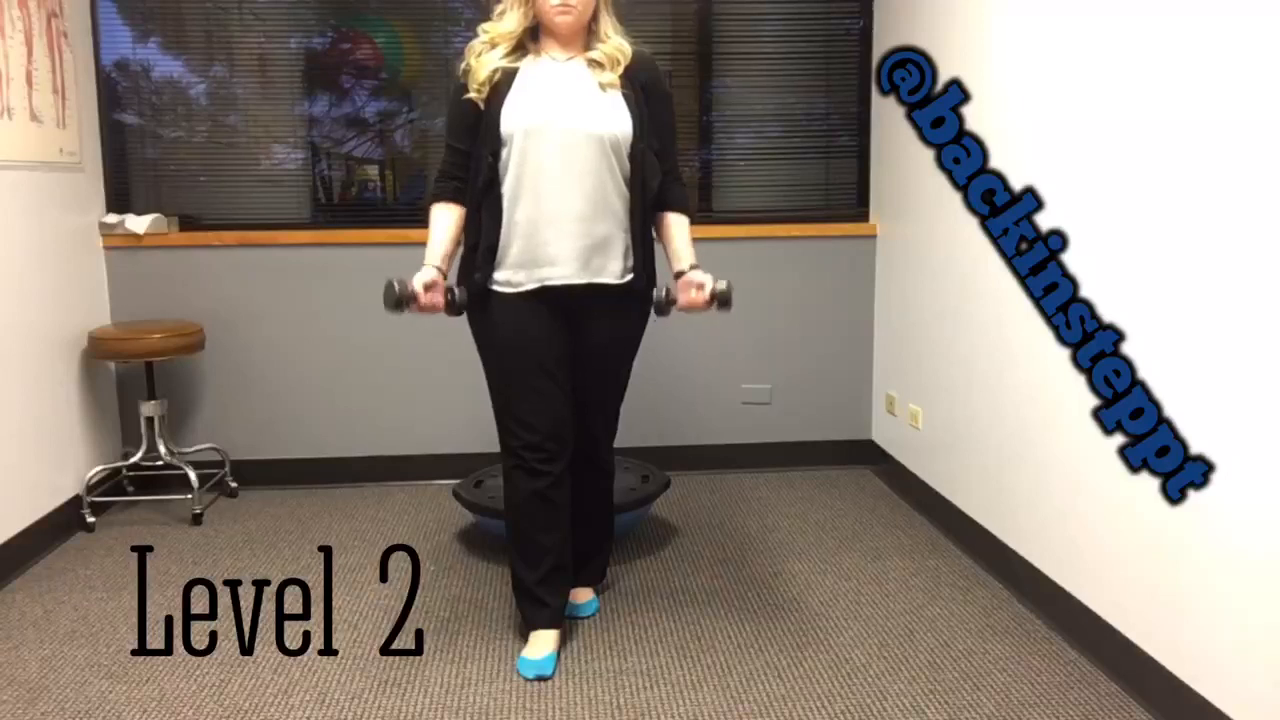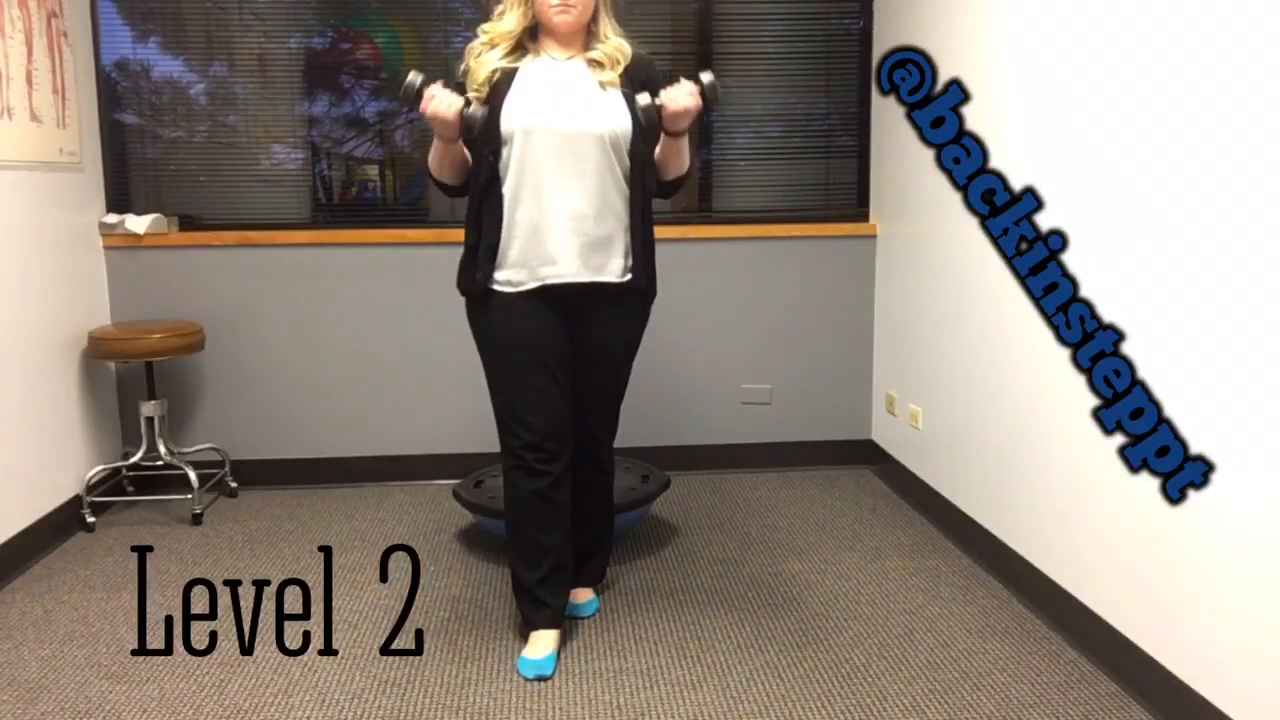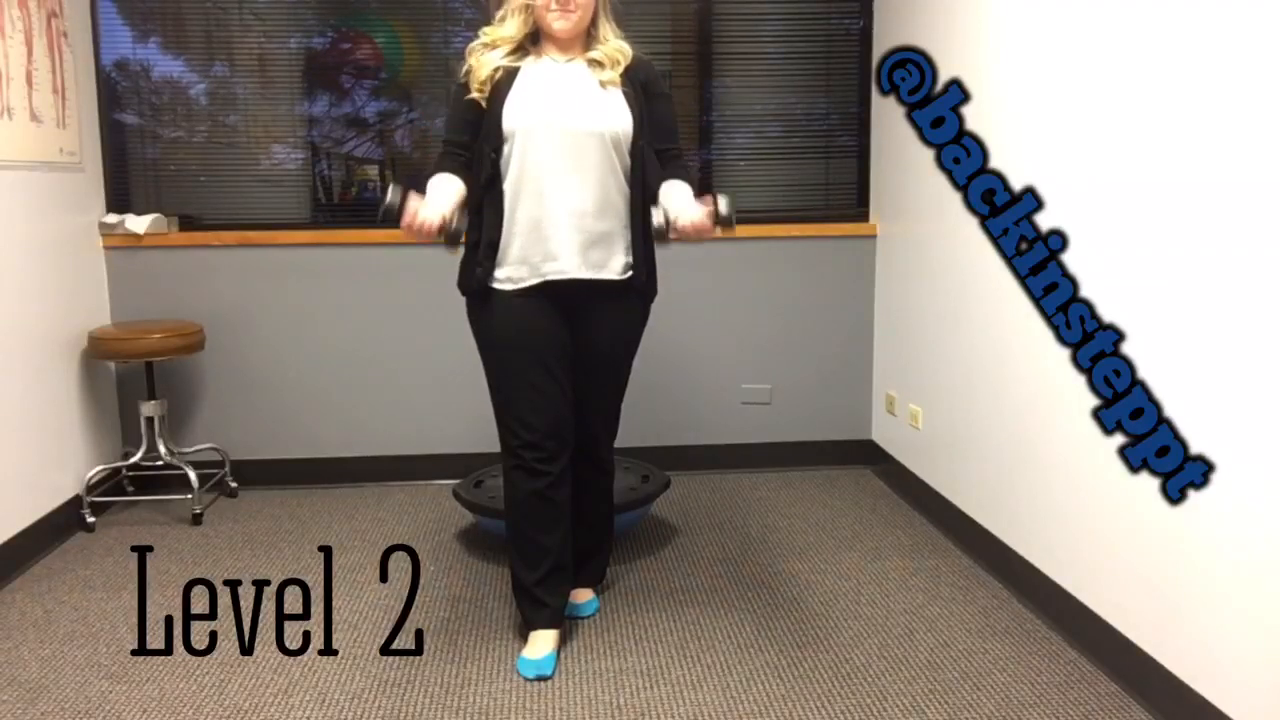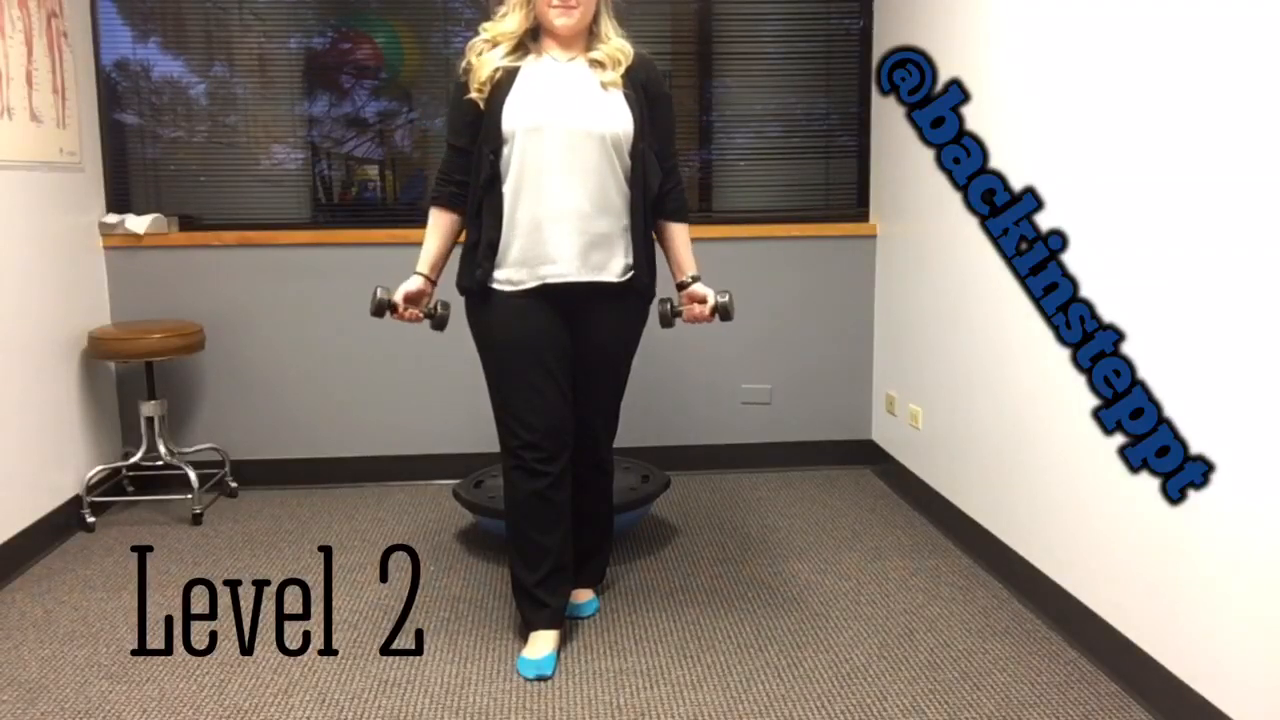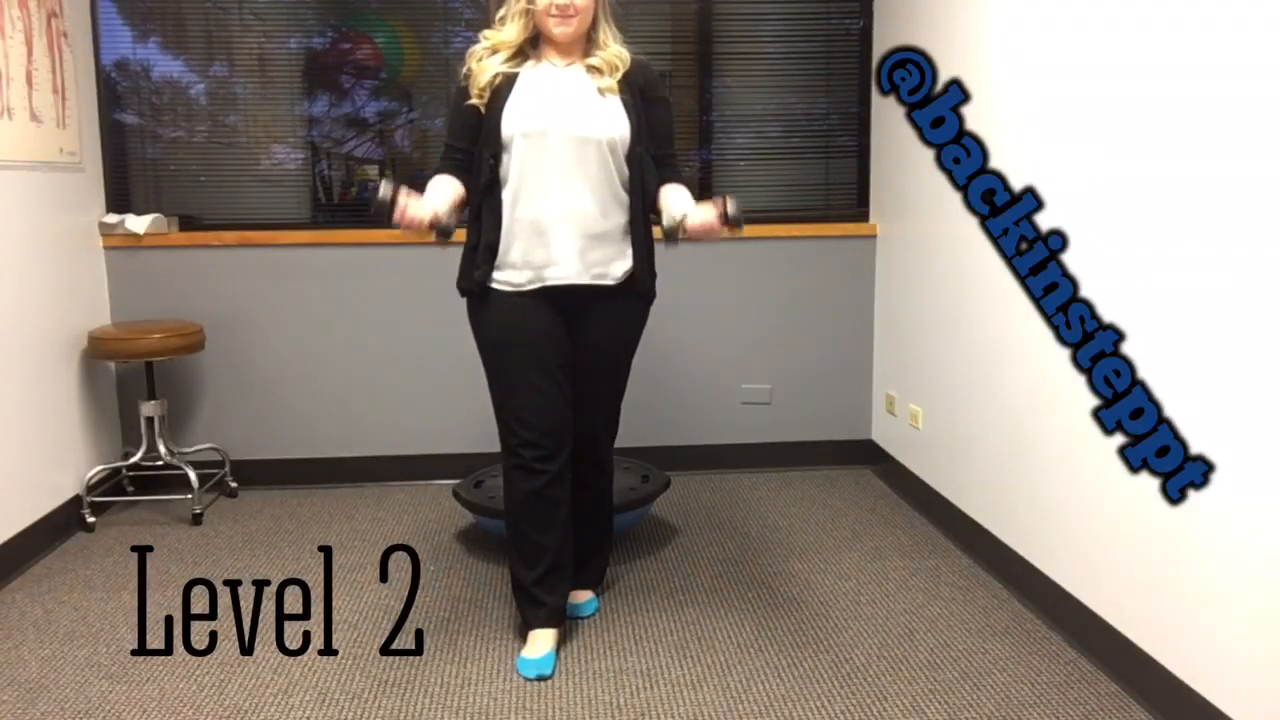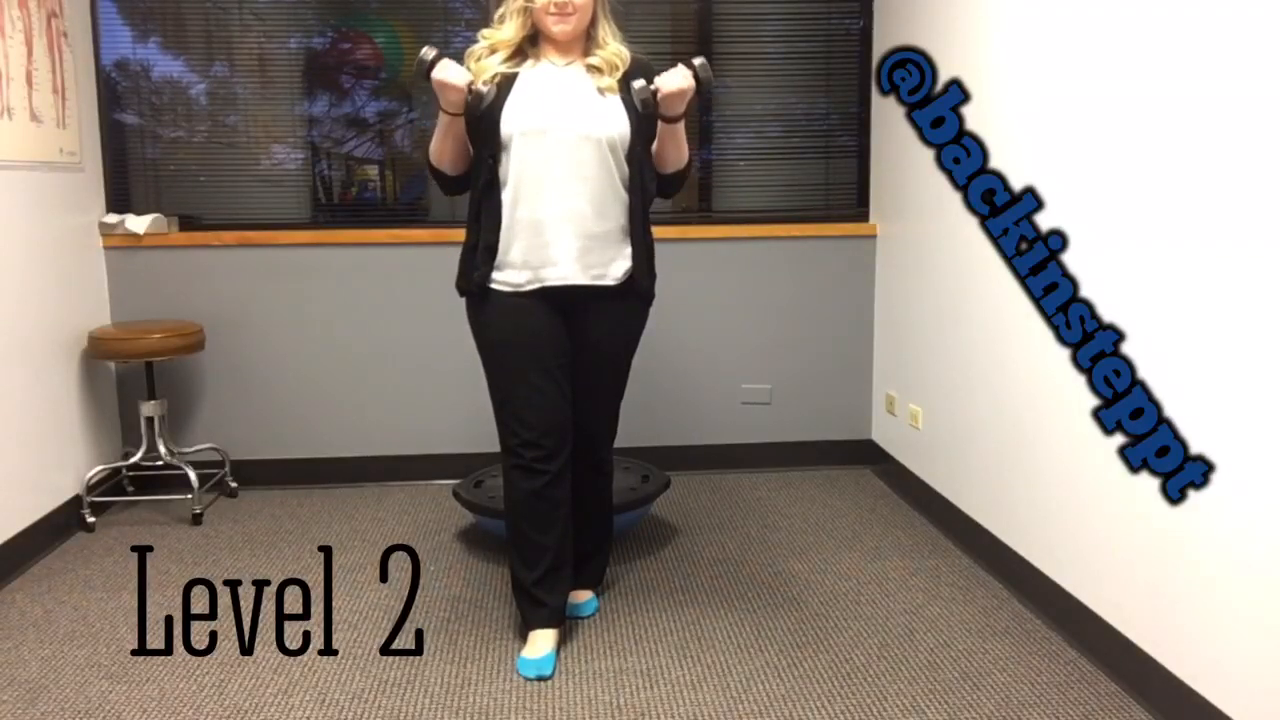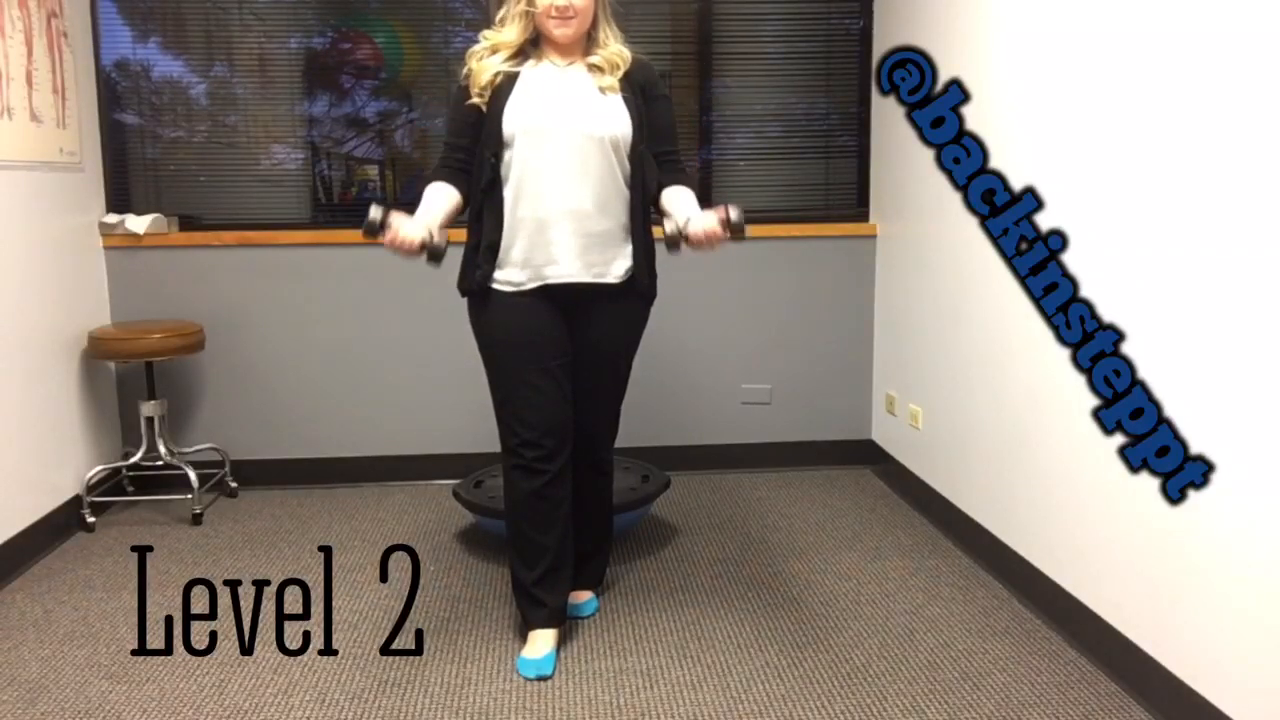
dt=0.5s
person 1, frame 1
left shoulder: (636, 73)
right shoulder: (489, 70)
left elbow: (664, 183)
right elbow: (456, 178)
left wrist: (685, 267)
right wrist: (435, 264)
left hip: (610, 291)
right hip: (515, 292)
left knee: (593, 440)
right knee: (532, 449)
left ankle: (584, 575)
right ankle: (542, 615)
person 1, frame 2
left shoulder: (633, 70)
right shoulder: (490, 67)
left elbow: (664, 179)
right elbow: (456, 178)
left wrist: (677, 130)
right wrist: (444, 133)
left hip: (610, 288)
right hip: (513, 290)
left knee: (593, 438)
right knee: (532, 446)
left ankle: (585, 575)
right ankle: (542, 614)
person 1, frame 3
left shoulder: (634, 74)
right shoulder: (490, 70)
left elbow: (666, 168)
right elbow: (456, 164)
left wrist: (685, 209)
right wrist: (435, 206)
left hip: (611, 286)
right hip: (515, 288)
left knee: (594, 438)
right knee: (533, 445)
left ankle: (585, 575)
right ankle: (542, 614)
person 1, frame 4
left shoulder: (635, 73)
right shoulder: (489, 69)
left elbow: (664, 185)
right elbow: (456, 180)
left wrist: (687, 277)
right wrist: (425, 274)
left hip: (611, 288)
right hip: (514, 290)
left knee: (592, 439)
right knee: (533, 448)
left ankle: (585, 577)
right ankle: (543, 615)
person 1, frame 5
left shoulder: (634, 77)
right shoulder: (489, 73)
left elbow: (661, 175)
right elbow: (459, 168)
left wrist: (688, 211)
right wrist: (431, 204)
left hip: (610, 289)
right hip: (514, 290)
left knee: (593, 439)
right knee: (532, 446)
left ankle: (584, 577)
right ankle: (541, 614)
person 1, frame 6
left shoulder: (631, 74)
right shoulder: (491, 70)
left elbow: (666, 178)
right elbow: (453, 176)
left wrist: (673, 117)
right wrist: (450, 111)
left hip: (609, 288)
right hip: (513, 289)
left knee: (593, 439)
right knee: (532, 446)
left ankle: (584, 577)
right ankle: (541, 614)
person 1, frame 7
left shoulder: (634, 77)
right shoulder: (490, 74)
left elbow: (664, 170)
right elbow: (456, 171)
left wrist: (693, 215)
right wrist: (422, 220)
left hip: (611, 288)
right hip: (515, 290)
left knee: (593, 439)
right knee: (533, 446)
left ankle: (584, 576)
right ankle: (542, 613)
